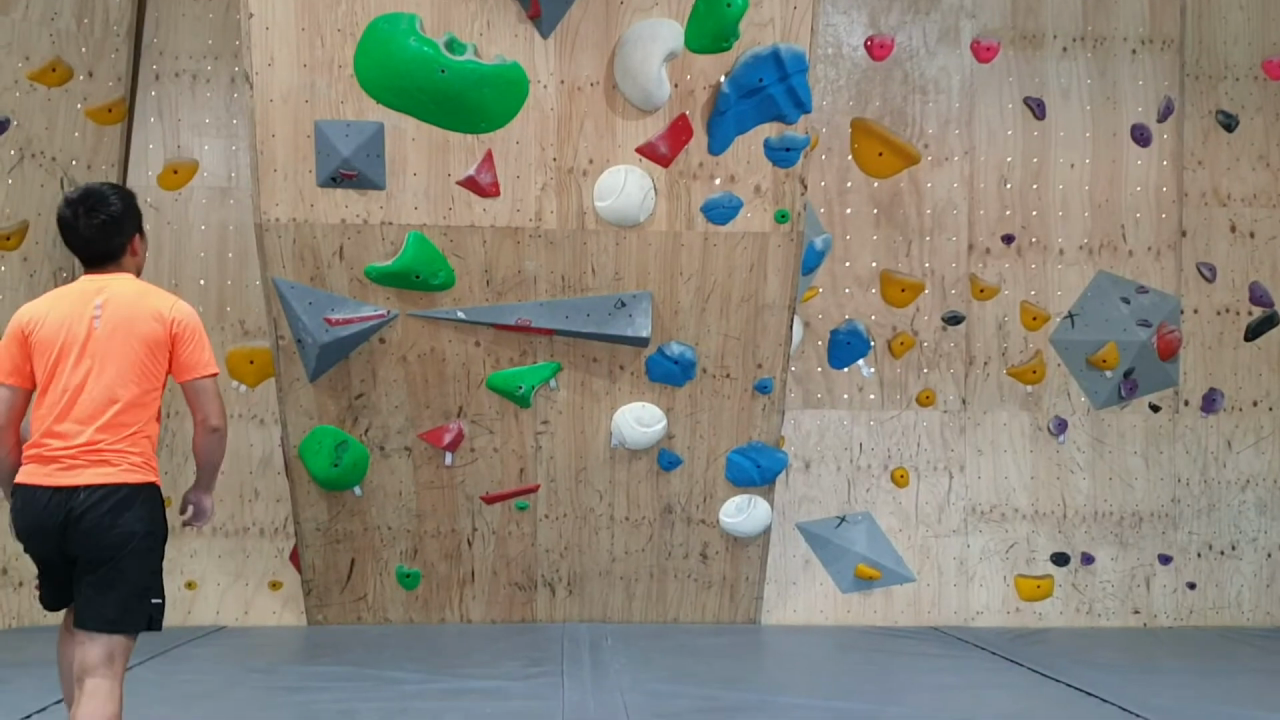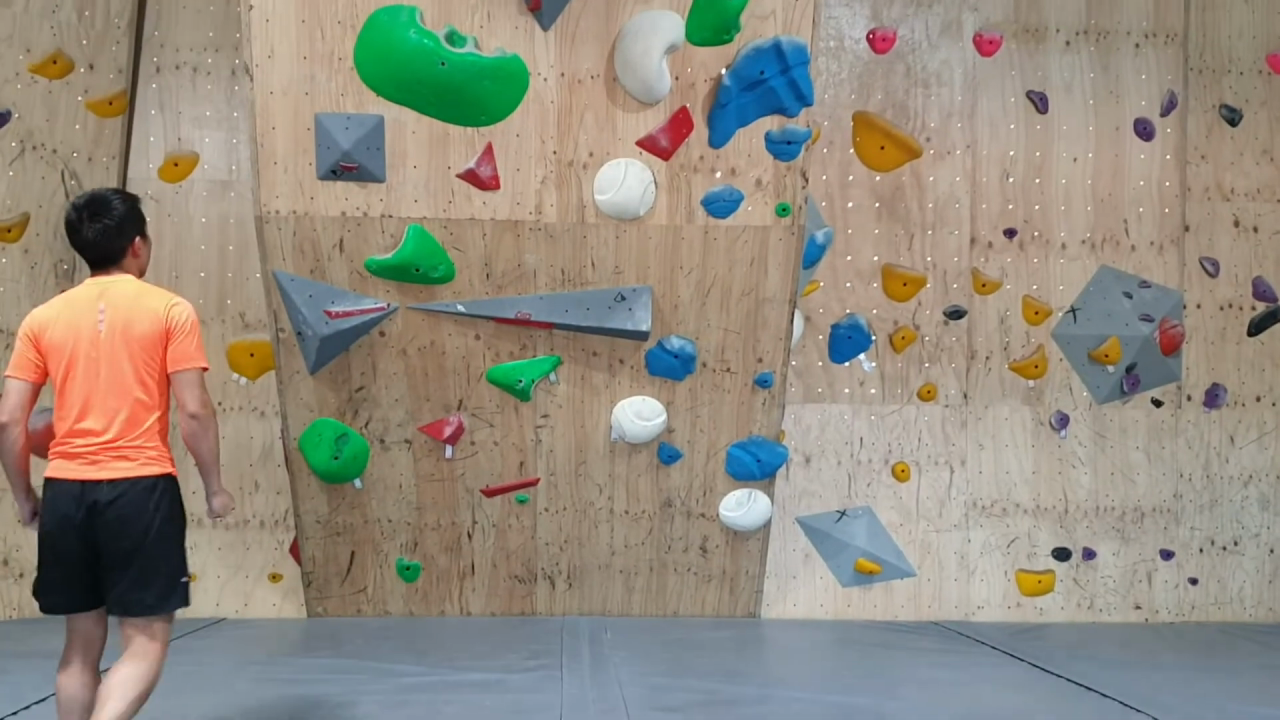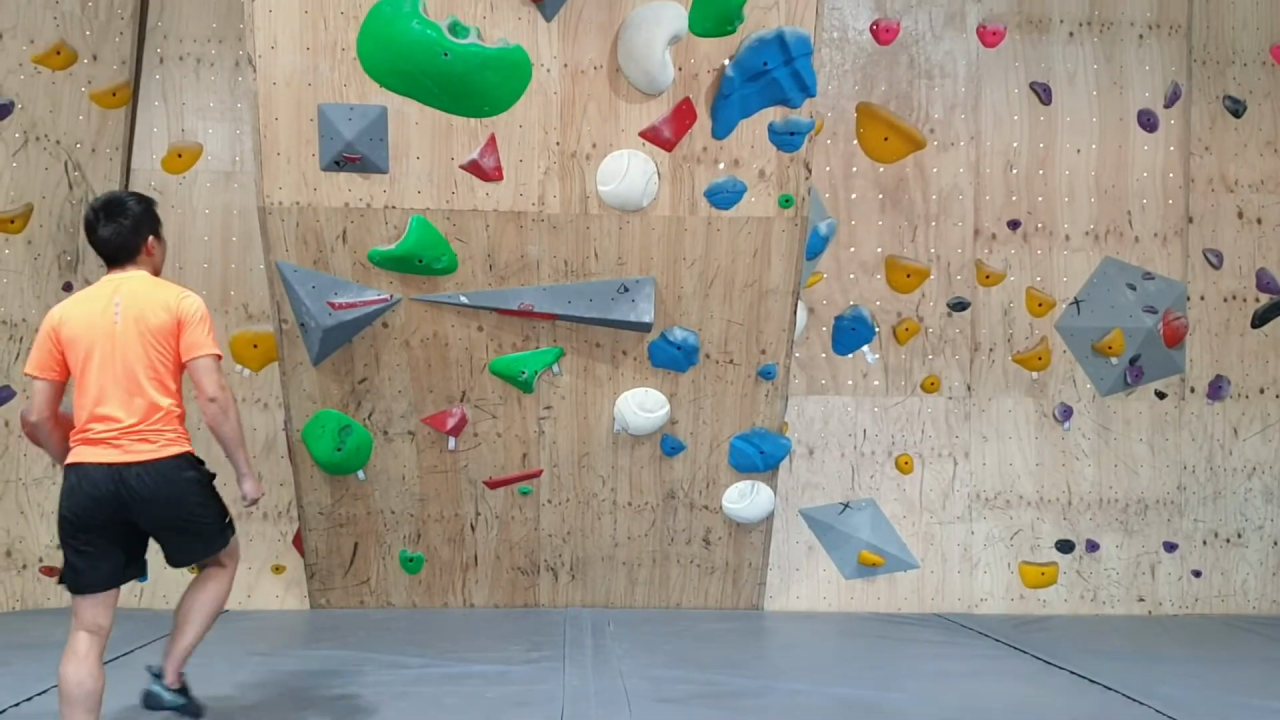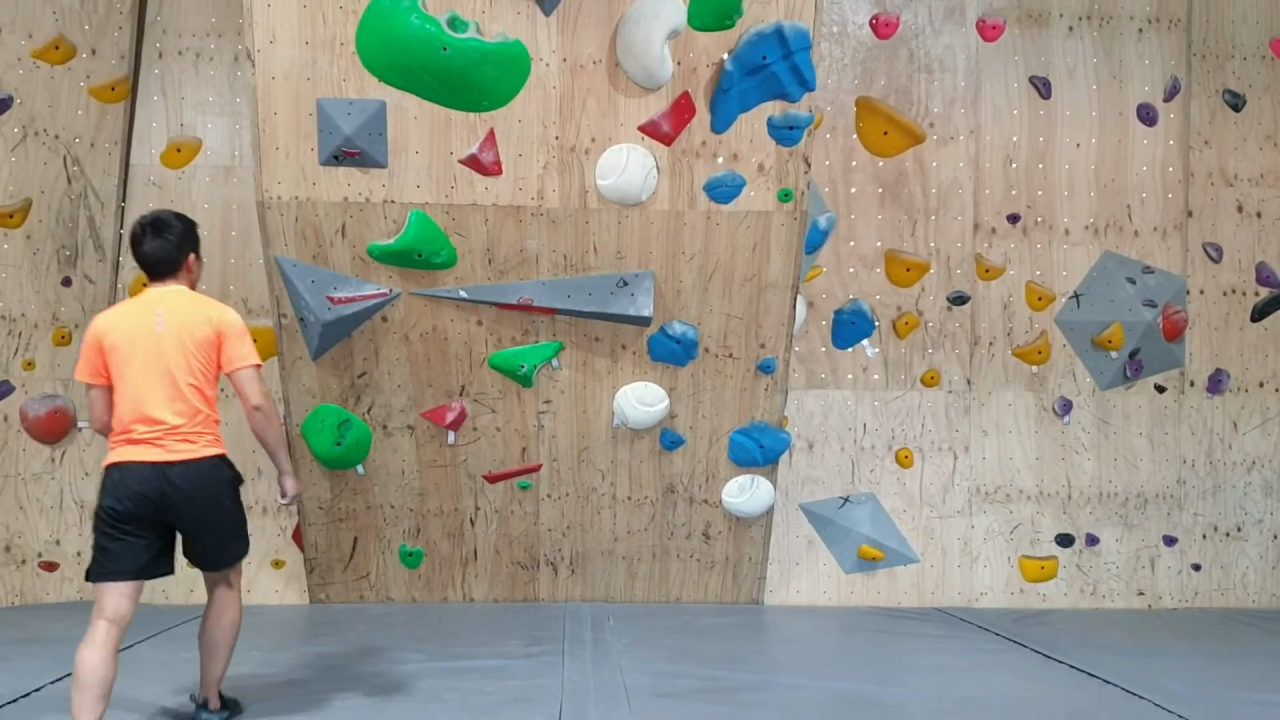
dt=0.3s
person 1, frame 1
right shoulder: (171, 313)
right elbow: (212, 421)
right wrist: (202, 490)
right hip: (124, 497)
left knee: (79, 620)
right knee: (101, 667)
person 1, frame 2
left shoulder: (43, 317)
right shoulder: (169, 309)
right elbow: (194, 411)
right wrist: (214, 487)
left hip: (66, 493)
right hip: (141, 490)
left knee: (81, 644)
right knee: (145, 641)
person 1, frame 3
left shoulder: (63, 313)
right shoulder: (181, 303)
left elbow: (40, 417)
right elbow: (214, 396)
right wrist: (245, 471)
left hip: (87, 478)
right hip: (163, 469)
left knee: (88, 627)
right knee: (221, 560)
right ankle: (169, 675)
person 1, frame 4
left shoulder: (105, 323)
right shoulder: (219, 317)
left elbow: (100, 419)
right elbow: (257, 403)
right wrist: (285, 469)
left hip: (126, 476)
right hip: (200, 471)
left knee: (108, 617)
right knee: (224, 582)
